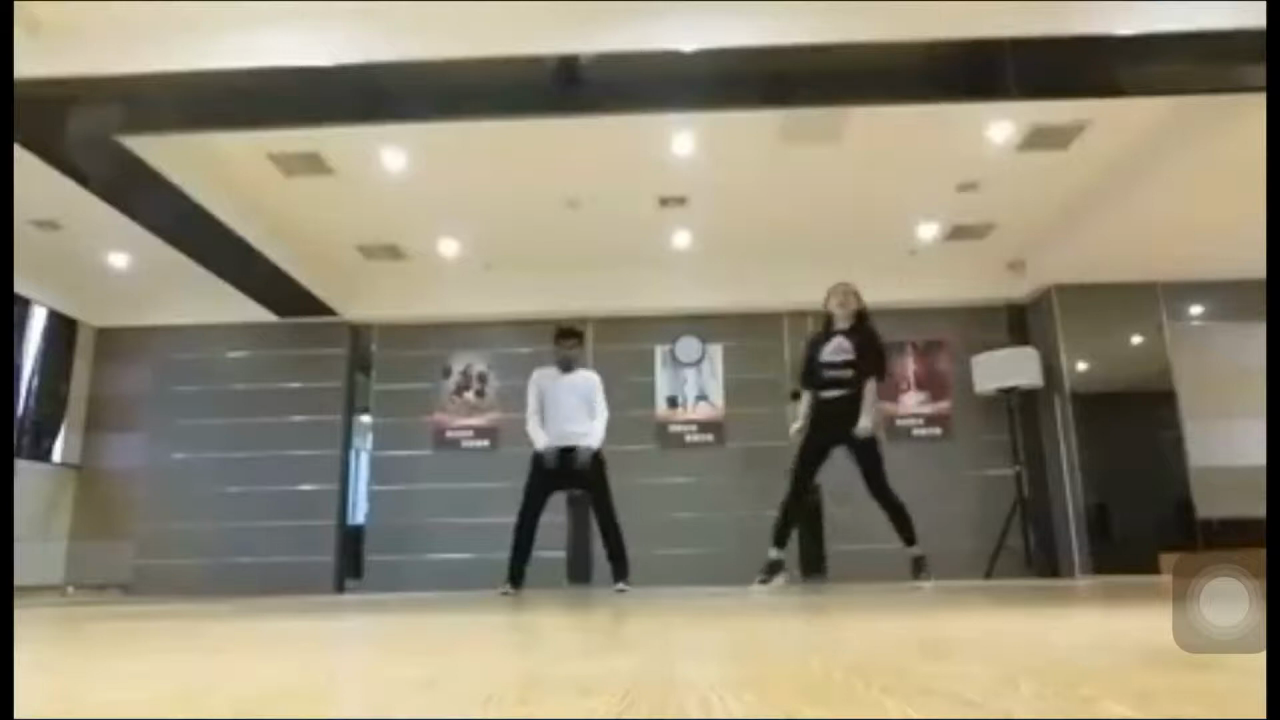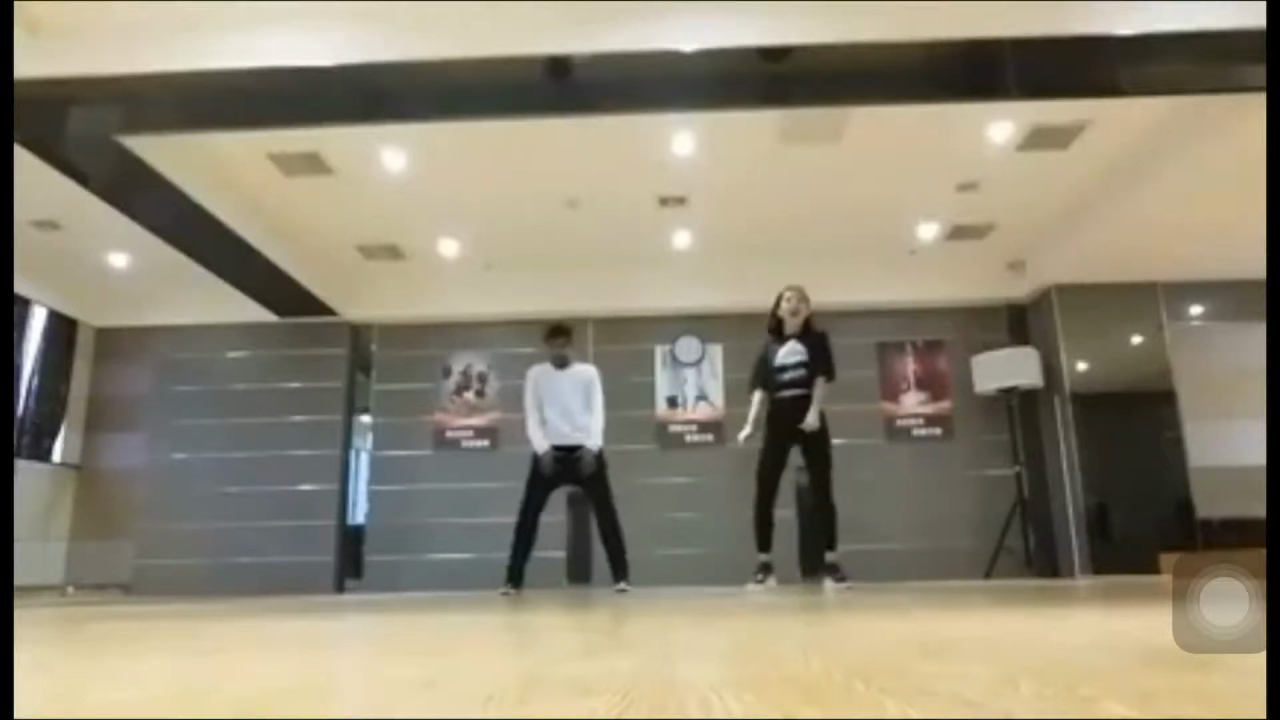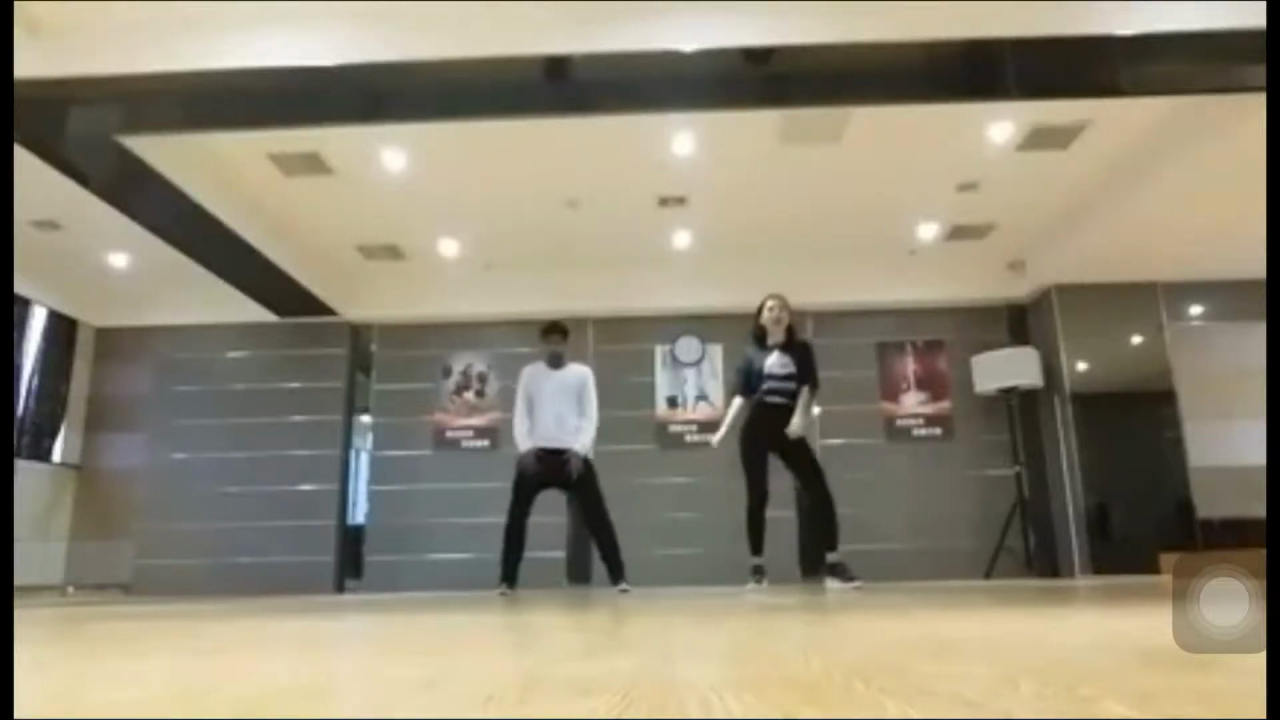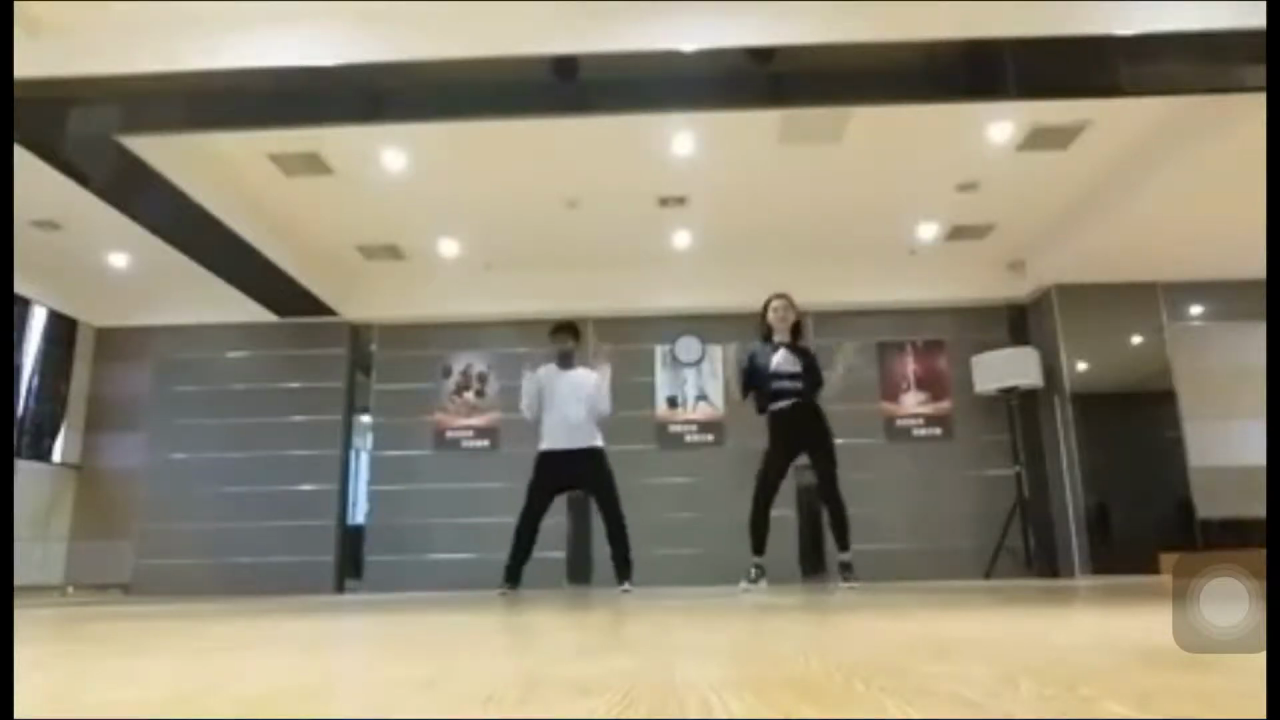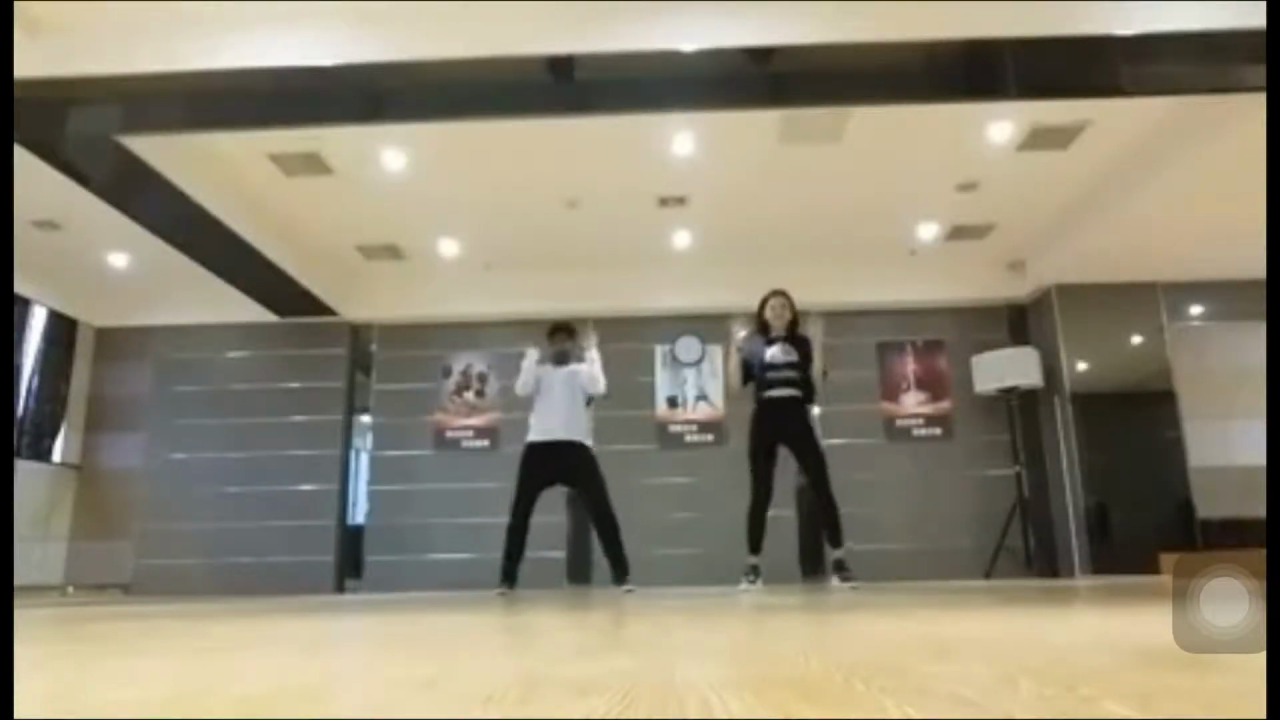
dt=0.4s
person 1, frame 1
left shoulder: (866, 336)
right shoulder: (819, 340)
left elbow: (871, 377)
right elbow: (807, 385)
left wrist: (868, 415)
right wrist: (802, 420)
left hip: (853, 417)
right hip: (822, 419)
left knee: (879, 488)
right knee: (798, 489)
left ankle: (916, 558)
right ankle: (775, 560)
person 1, frame 2
left shoulder: (816, 339)
right shoulder: (769, 347)
left elbow: (822, 377)
right elbow: (759, 389)
left wrist: (814, 411)
right wrist: (749, 424)
left hip: (809, 421)
right hip: (777, 422)
left knee: (821, 491)
right knee: (765, 493)
left ankle: (830, 563)
right ankle: (764, 565)
person 1, frame 3
left shoulder: (801, 350)
right shoulder: (753, 355)
left elbow: (806, 388)
right elbow: (741, 394)
left wrist: (799, 418)
right wrist: (724, 429)
left hip: (789, 429)
right hip: (756, 429)
left knee: (818, 491)
right knee: (757, 497)
left ankle: (833, 565)
right ankle: (757, 567)
person 1, frame 4
left shoulder: (804, 354)
right shoulder: (756, 353)
left elbow: (820, 390)
right elbow: (739, 394)
left hip: (814, 424)
right hip: (782, 429)
left knee: (830, 492)
right knee: (762, 496)
left ankle: (844, 563)
right ankle: (756, 566)
person 1, frame 5
left shoulder: (801, 343)
right shoulder: (753, 346)
left elbow: (817, 380)
right elbow: (736, 384)
left hip: (797, 419)
right hip: (765, 421)
left knee: (820, 488)
right knee: (760, 494)
left ankle: (838, 561)
right ankle: (753, 566)
person 2, frame 1
left shoulder: (591, 379)
right shoulder: (540, 377)
left elbow: (600, 415)
right elbow: (532, 417)
left wrist: (589, 445)
right wrist: (543, 445)
left hip: (584, 452)
right hip: (549, 453)
left knee: (605, 512)
right knee: (528, 513)
left ankle: (621, 575)
right ankle: (514, 578)
person 2, frame 2
left shoulder: (588, 373)
right shoulder: (535, 374)
left elbow: (597, 413)
right elbow: (532, 416)
left wrist: (591, 447)
right wrist: (543, 449)
left hip: (585, 450)
right hip: (549, 452)
left knee: (606, 512)
right knee: (528, 513)
left ankle: (621, 575)
right ankle: (514, 578)
person 2, frame 3
left shoulder: (582, 374)
right shoulder: (529, 373)
left elbow: (590, 415)
right elbow: (520, 414)
left wrist: (579, 450)
right wrist: (525, 448)
left hip: (572, 454)
right hip: (537, 453)
left knee: (596, 514)
right knee: (517, 514)
left ankle: (618, 575)
right ankle: (508, 578)
person 2, frame 4
left shoulder: (591, 376)
right shoulder: (542, 374)
left elbow: (602, 411)
right elbow: (530, 412)
left wrist: (604, 377)
right wrist: (529, 383)
left hip: (588, 453)
right hip: (551, 454)
left knee: (613, 513)
right knee: (530, 515)
left ankle: (624, 575)
right ankle: (511, 577)
person 2, frame 5
left shoulder: (583, 370)
right shoulder: (539, 371)
left elbow: (597, 389)
right elbow: (522, 389)
left wrist: (592, 354)
right wrist: (532, 356)
left hip: (575, 448)
right hip: (539, 447)
left knee: (601, 510)
right knee: (520, 512)
left ankle: (622, 575)
right ankle: (508, 577)
